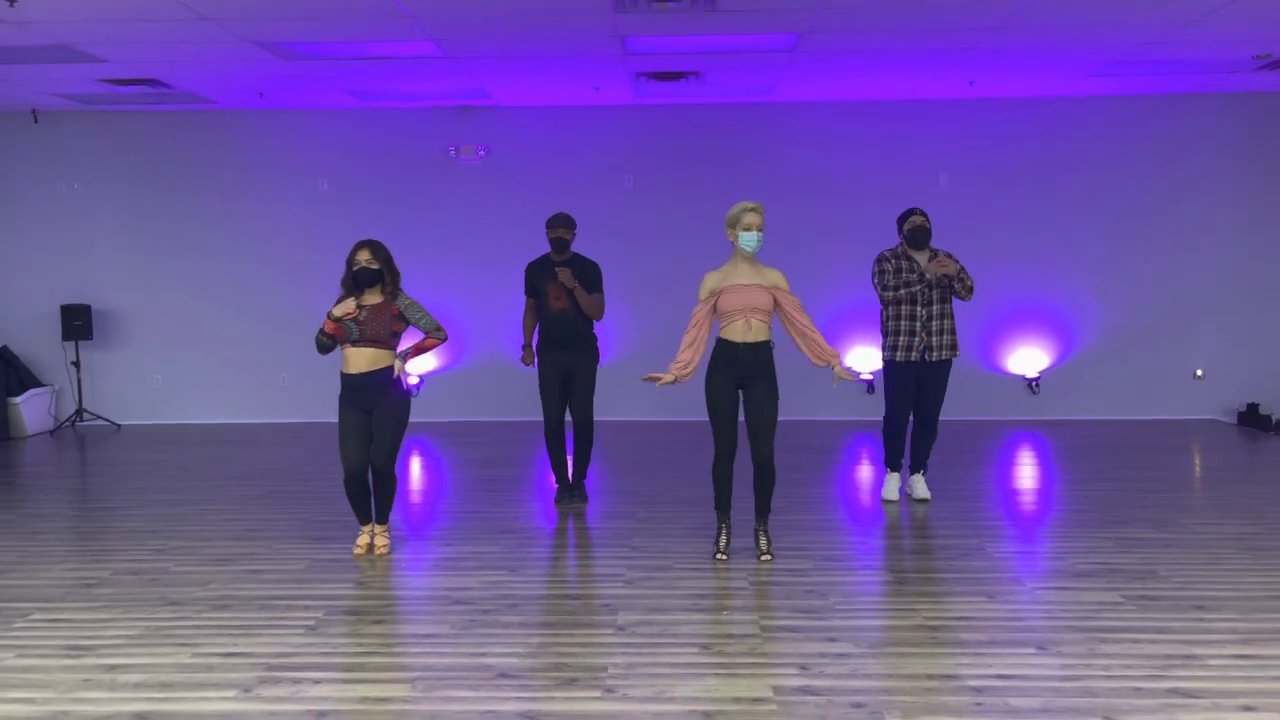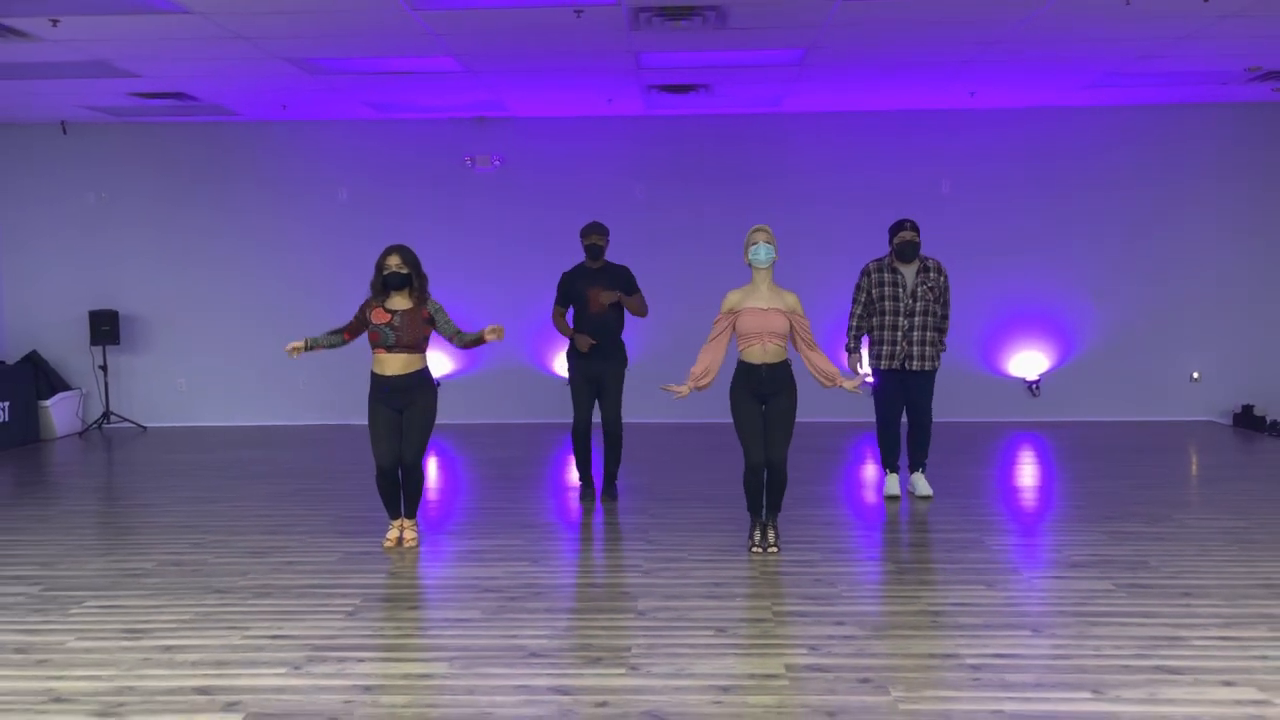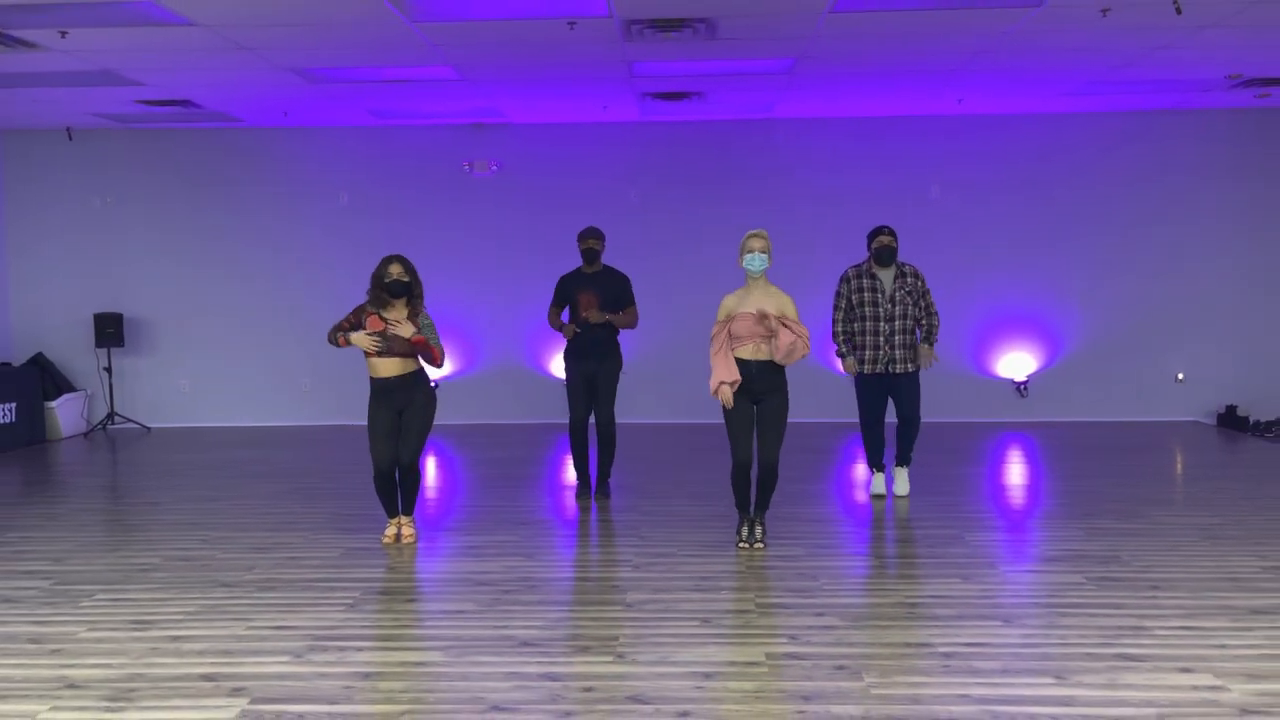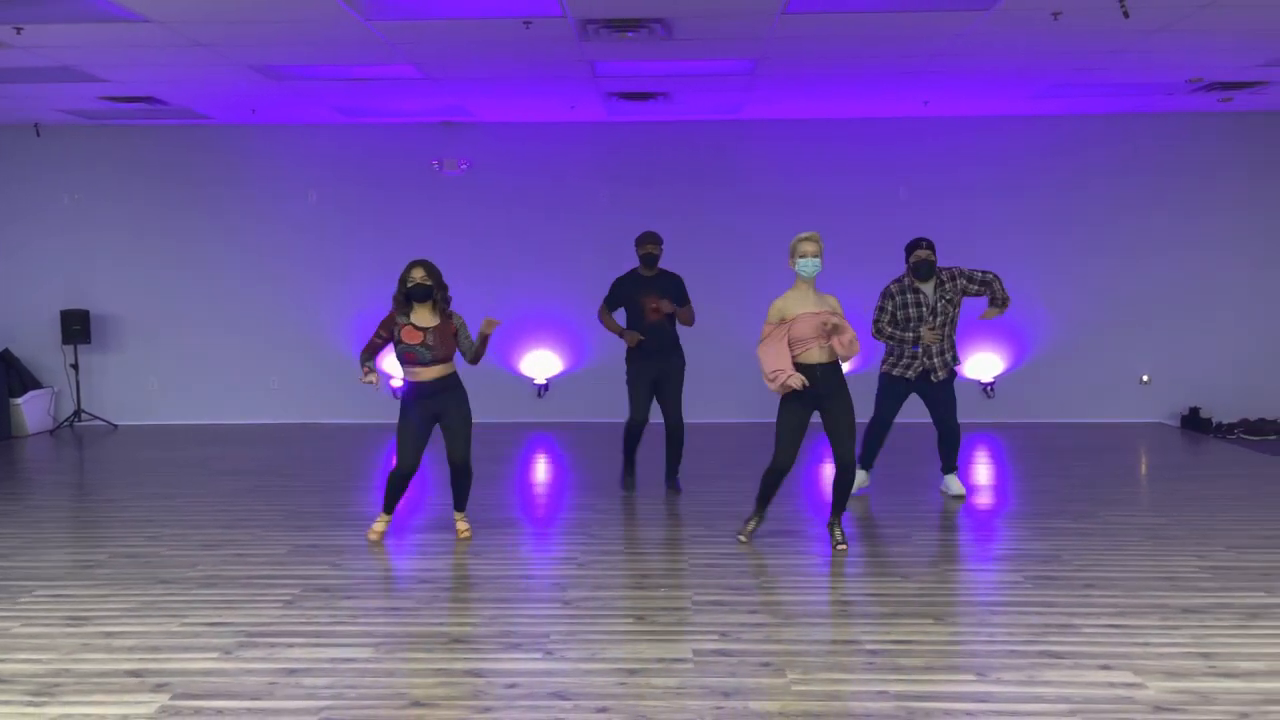
dt=1s
person 1, frame 1
left shoulder: (774, 277)
right shoulder: (713, 280)
left elbow: (799, 321)
right elbow: (697, 329)
left wrist: (831, 360)
right wrist: (677, 371)
left hip: (761, 364)
right hip: (724, 363)
left knee: (764, 453)
right knee: (725, 450)
left ankle: (761, 528)
right ankle: (723, 526)
person 1, frame 2
left shoulder: (790, 300)
right shoulder: (734, 299)
left elbow: (807, 346)
right elbow: (715, 344)
left wrist: (840, 379)
right wrist: (692, 383)
left hip: (781, 383)
right hip: (746, 383)
left knee: (777, 460)
right knee: (755, 460)
left ankle: (772, 523)
right ankle: (756, 524)
person 1, frame 3
left shoulder: (783, 300)
right shoulder: (729, 302)
left elbow: (801, 346)
right elbow: (718, 347)
left wrist: (776, 328)
right wrist: (721, 382)
left hip: (772, 382)
right hip: (739, 381)
left knee: (769, 460)
right knee: (741, 459)
left ankle: (760, 519)
right ankle: (743, 519)
person 1, frame 4
left shoulder: (831, 303)
right shoulder: (782, 305)
left elbow: (850, 348)
right elbow: (769, 350)
left wrist: (839, 333)
right wrist: (783, 375)
left hip: (833, 385)
right hip: (798, 387)
left knee: (846, 460)
right knee: (783, 461)
left ankle: (835, 521)
right ankle: (759, 512)
person 2, frame 1
left shoulder: (399, 302)
right shoulder: (346, 303)
left elbow: (438, 334)
right elbow: (322, 347)
left wrist: (404, 356)
right wrist: (333, 316)
left hip: (387, 389)
right hip: (352, 393)
left knee: (382, 464)
right knee: (353, 468)
left ankle: (382, 528)
right ankle: (365, 527)
person 2, frame 2
left shoulder: (428, 307)
right shoulder: (372, 307)
left elbow: (458, 338)
right elbow: (344, 334)
left wrist: (484, 336)
right wrist: (307, 344)
left hip: (418, 391)
right hip: (382, 393)
left knee: (411, 460)
right knee: (385, 462)
left ankle: (410, 522)
right ankle: (394, 522)
person 2, frame 3
left shoulder: (419, 318)
right shoulder: (366, 312)
left elbow: (437, 360)
right elbow: (333, 334)
left wrist: (416, 336)
right wrist: (350, 337)
left hip: (416, 392)
right hip: (381, 396)
left knee: (408, 460)
right knee: (383, 464)
left ankle: (408, 519)
right ankle: (392, 519)
person 2, frame 4
left shoulder: (451, 320)
right shoulder: (397, 321)
left elbow: (472, 359)
right elbow: (370, 350)
left wrist: (485, 336)
right wrist: (369, 371)
left hip: (452, 396)
right hip: (416, 399)
left knee: (460, 460)
right knee: (406, 465)
left ankle: (460, 515)
right ankle: (385, 515)
person 3, frame 1
left shoulder: (588, 268)
right shoulder: (535, 269)
left elbow: (597, 313)
left wrist: (574, 285)
right wrist: (527, 345)
left hip: (583, 353)
right hip: (549, 354)
left knee: (582, 418)
right knee: (553, 420)
left ankle: (579, 481)
right ankle: (562, 483)
person 3, frame 2
left shoulder: (621, 273)
right shoulder: (571, 277)
left elbow: (643, 310)
right elbow: (558, 316)
left wrist: (619, 297)
right wrist: (574, 336)
left hip: (613, 359)
right hip: (580, 359)
left knee: (612, 421)
right knee: (581, 421)
left ankle: (610, 481)
right ankle: (586, 481)
person 3, frame 3
left shoulder: (618, 280)
right shoulder: (567, 281)
left elbow: (632, 320)
right elbow: (553, 314)
left wrist: (605, 317)
right wrist: (561, 327)
left hip: (607, 359)
right hip: (576, 359)
left knee: (605, 419)
right knee: (578, 420)
left ankle: (603, 481)
right ankle: (583, 480)
person 3, frame 4
left shoulder: (673, 281)
right shoulder: (625, 283)
left elbow: (690, 319)
right elbow: (604, 313)
left wrist: (674, 310)
right wrist: (623, 333)
left hip: (671, 359)
right hip: (640, 360)
left knee: (674, 418)
right knee: (638, 418)
left ankle: (672, 475)
right ankle: (628, 468)
person 4, frame 1
left shoulder: (946, 259)
right shoulder: (887, 260)
left elbow: (967, 291)
right elbow: (887, 291)
left wrist: (955, 273)
right wrist: (925, 275)
left hip: (938, 352)
right hip: (899, 352)
left knee: (928, 416)
right knee: (896, 415)
left ankle: (917, 475)
right ankle: (893, 473)
person 4, frame 2
left shoulder: (936, 271)
right shoulder: (873, 271)
left elbow: (942, 313)
right elbow: (859, 313)
left wrist: (938, 347)
right wrist: (853, 348)
left hip: (924, 361)
right hip: (885, 360)
left knee: (921, 418)
right knee: (887, 418)
left ankle: (917, 473)
right ankle: (891, 474)
person 4, frame 3
left shoulder: (913, 276)
right shoulder: (851, 277)
left elbow: (929, 312)
right elbow: (840, 318)
left wrist: (928, 342)
right wrist: (845, 353)
left hip: (906, 363)
right hip: (867, 363)
left knee: (910, 417)
right knee: (871, 420)
left ankle: (902, 468)
right ankle: (877, 473)
person 4, frame 4
left shoulder: (954, 278)
right shoulder: (893, 290)
left elbow: (989, 280)
right elbow: (879, 329)
left wrist: (998, 302)
right wrist: (916, 336)
left hip: (939, 368)
right hip: (898, 366)
left knee: (948, 424)
right knee: (881, 419)
left ankle: (949, 474)
right ankle: (863, 470)
